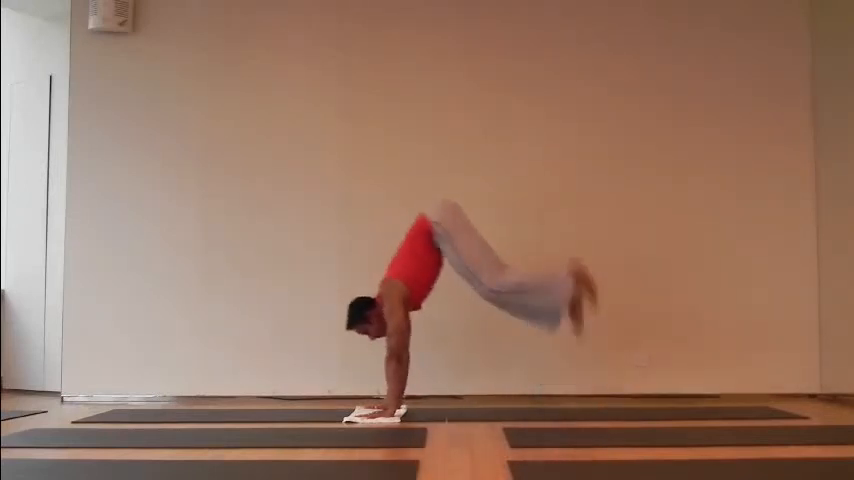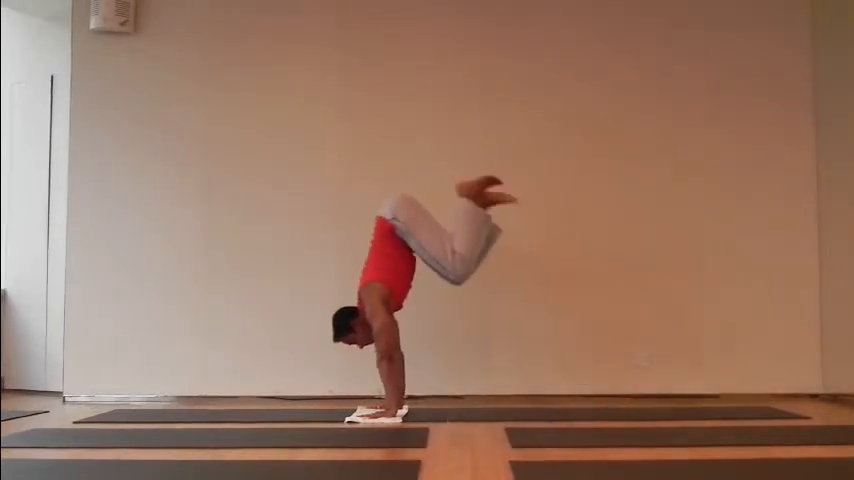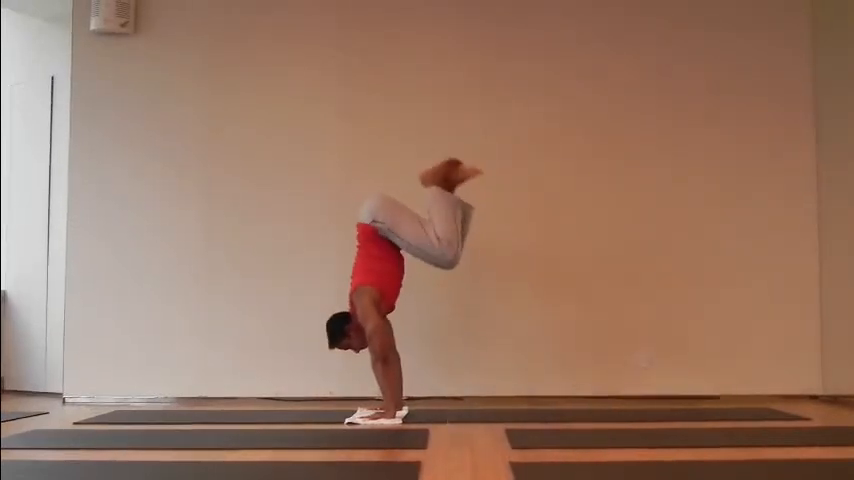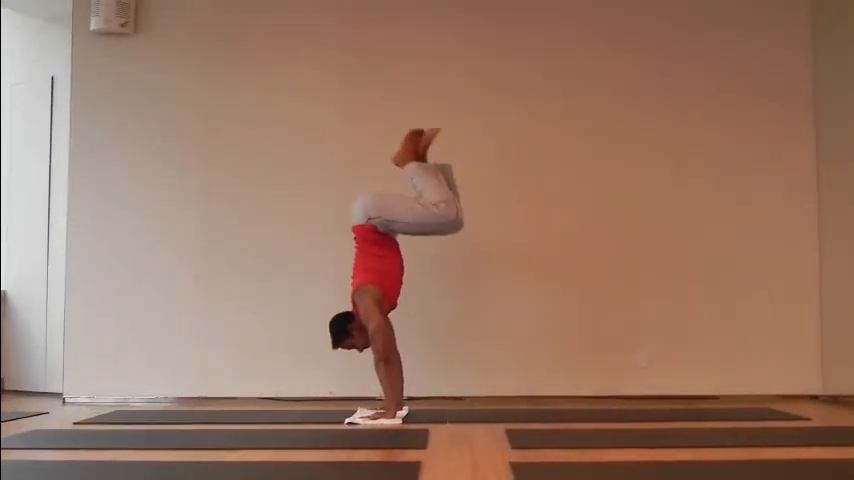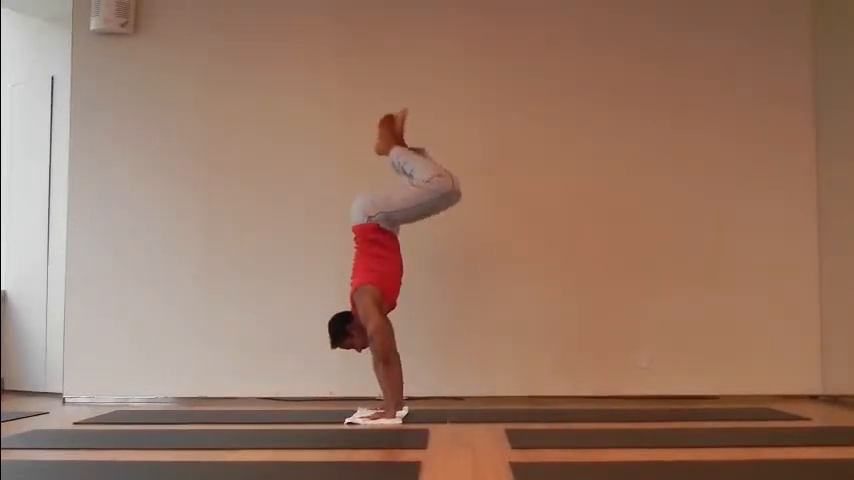
dt=0.4s
person 1, frame 1
left shoulder: (390, 302)
right shoulder: (396, 303)
left elbow: (395, 356)
right elbow: (400, 356)
left wrist: (391, 405)
right wrist: (394, 400)
right hip: (440, 227)
left knee: (494, 285)
right knee: (497, 286)
left ankle: (569, 282)
right ankle: (567, 292)
person 1, frame 2
left shoulder: (373, 306)
right shoulder: (375, 305)
left elbow: (386, 357)
right elbow: (392, 355)
left wrist: (393, 405)
right wrist: (396, 401)
right hip: (398, 222)
left knee: (457, 270)
left ankle: (472, 198)
right ankle: (475, 202)
person 1, frame 3
left shoulder: (365, 308)
left elbow: (382, 359)
left wrist: (391, 408)
right wrist: (395, 404)
right hip: (380, 221)
left ankle: (437, 184)
right ankle: (442, 185)
person 1, frame 4
left shoulder: (367, 307)
left elbow: (384, 358)
left wrist: (392, 408)
right wrist: (395, 404)
right hip: (374, 222)
left ankle: (410, 160)
person 1, frame 5
left shoulder: (366, 308)
left elbow: (383, 358)
left wrist: (392, 408)
right wrist: (394, 405)
right hip: (375, 222)
left ankle: (392, 148)
